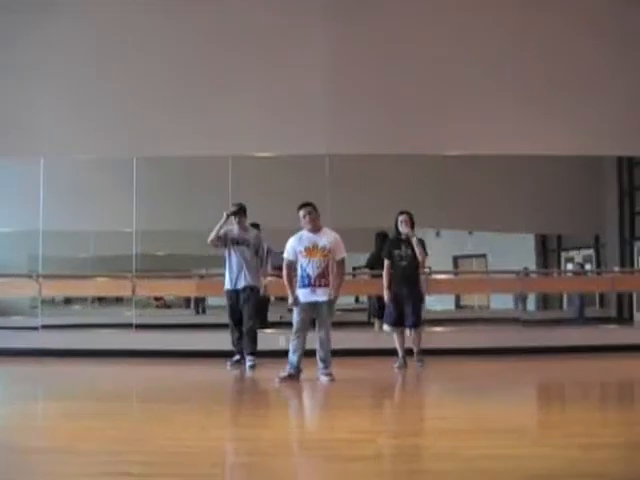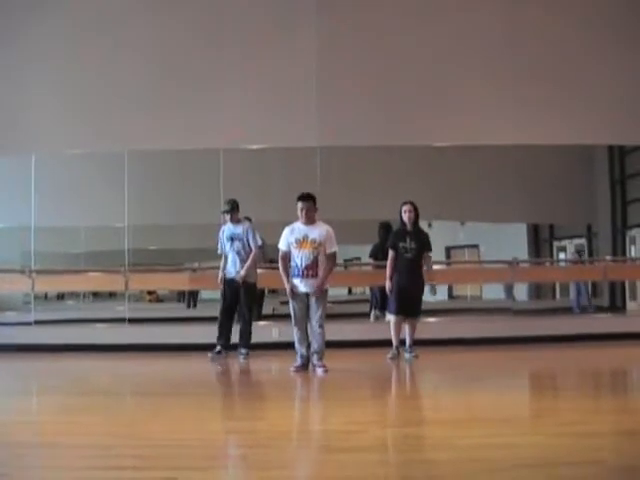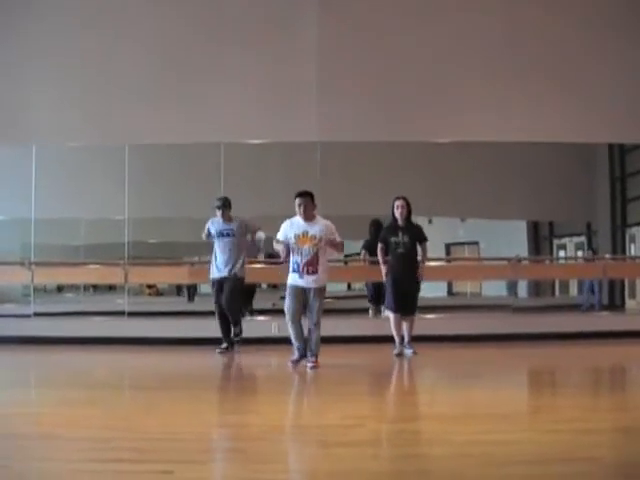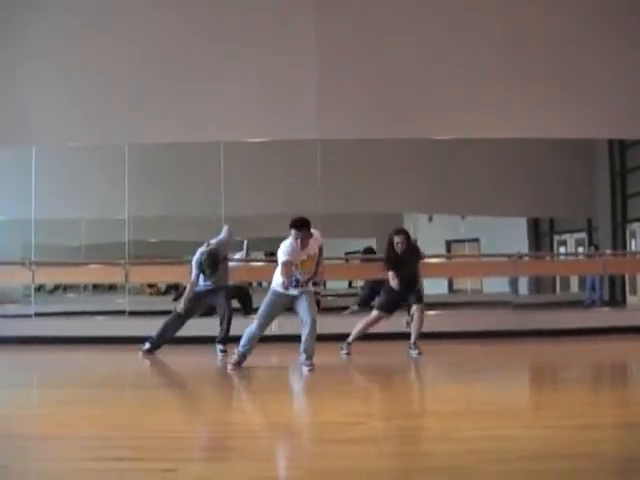
dt=1s
person 1, frame 1
left shoulder: (333, 238)
right shoulder: (295, 241)
left elbow: (340, 265)
right elbow: (287, 268)
left wrist: (336, 289)
right wrist: (290, 293)
left hip: (326, 294)
right hip: (303, 295)
left knee: (324, 333)
right knee: (298, 332)
left ankle: (325, 369)
right ankle: (293, 370)
person 1, frame 2
left shoulder: (325, 231)
right shoulder: (289, 231)
left elbow: (331, 259)
right elbow: (283, 258)
left wrist: (321, 282)
right wrist: (287, 283)
left hip: (317, 286)
right hip: (296, 286)
left knee: (317, 323)
right knee: (298, 324)
left ankle: (317, 359)
right ankle: (302, 359)
person 1, frame 3
left shoulder: (326, 226)
right shoulder: (288, 225)
left elbow: (340, 247)
right elbow: (277, 241)
left wrist: (333, 244)
right wrist: (281, 247)
left hip: (317, 282)
right hip: (294, 281)
left knee: (314, 320)
right knee: (291, 316)
left ankle: (312, 354)
right ankle: (299, 350)
person 1, frame 4
left shoulder: (316, 236)
right shoulder: (286, 248)
right elbow: (285, 265)
left wrist: (317, 268)
right wrist: (285, 276)
left hip: (304, 290)
right hip: (280, 289)
left knee: (310, 320)
right knee: (259, 322)
left ankle: (306, 358)
right ankle: (240, 354)
person 2, frame 1
left shoulder: (255, 235)
right shoulder: (227, 233)
left elbow: (261, 259)
right elbow: (211, 241)
left wrist: (263, 278)
right wrist: (223, 220)
left hip: (250, 283)
right hip: (232, 283)
left knee: (249, 320)
right knee: (234, 320)
left ankle: (250, 355)
right ankle: (239, 353)
person 2, frame 2
left shoulder: (247, 227)
right shoulder: (224, 230)
left elbow: (255, 251)
right elbow: (224, 254)
left wrist: (244, 271)
right wrist: (221, 271)
left hip: (246, 277)
right hip: (229, 276)
left knee: (245, 313)
right knee: (225, 311)
left ankle: (244, 347)
right ankle: (222, 345)
person 2, frame 3
left shoulder: (240, 224)
right shoulder: (211, 223)
left elbow: (256, 232)
right elbow: (206, 238)
right wrist: (205, 235)
left hip: (235, 271)
right hip: (217, 272)
left knee: (229, 301)
right knee: (220, 307)
left ankle: (237, 325)
right ankle: (227, 341)
person 2, frame 4
left shoulder: (223, 243)
right shoulder: (198, 258)
left elbow: (227, 228)
right elbow: (193, 281)
right wrist: (184, 301)
left hip: (219, 286)
right hip: (200, 288)
left knee: (227, 312)
right knee: (179, 314)
left ankle: (221, 343)
right ankle: (154, 343)
person 3, frame 1
left shoulder: (418, 242)
right shoulder: (391, 243)
left elbow: (422, 261)
right elbow: (386, 269)
left wrist: (413, 237)
right wrist: (385, 289)
left hip: (413, 288)
right hip: (396, 288)
left knee: (414, 324)
right knee: (396, 325)
left ankle: (417, 354)
right ankle: (401, 357)
person 3, frame 2
left shoulder: (422, 235)
right shoulder: (396, 234)
left elbow: (427, 259)
right elbow: (391, 258)
left wrist: (432, 281)
right wrist: (388, 279)
left hip: (416, 280)
right hip: (398, 279)
left knee: (413, 315)
right knee: (395, 314)
left ankle: (409, 347)
right ankle: (395, 347)
person 3, frame 3
left shoulder: (416, 229)
right shoulder: (388, 229)
left elbow: (423, 248)
right elbow: (380, 249)
left wrist: (421, 266)
right wrist: (383, 265)
left hip: (411, 274)
right hip: (393, 274)
left knee: (409, 311)
right knee: (394, 310)
left ankle: (407, 343)
right ankle: (398, 344)
person 3, frame 4
left shoulder: (414, 251)
right shoulder: (390, 257)
right elbow: (392, 279)
left wrist: (419, 283)
right wrist: (393, 281)
left hip: (412, 287)
right hip: (393, 289)
left knee: (418, 309)
right knee: (375, 316)
left ankle: (413, 344)
right ankle: (348, 342)
